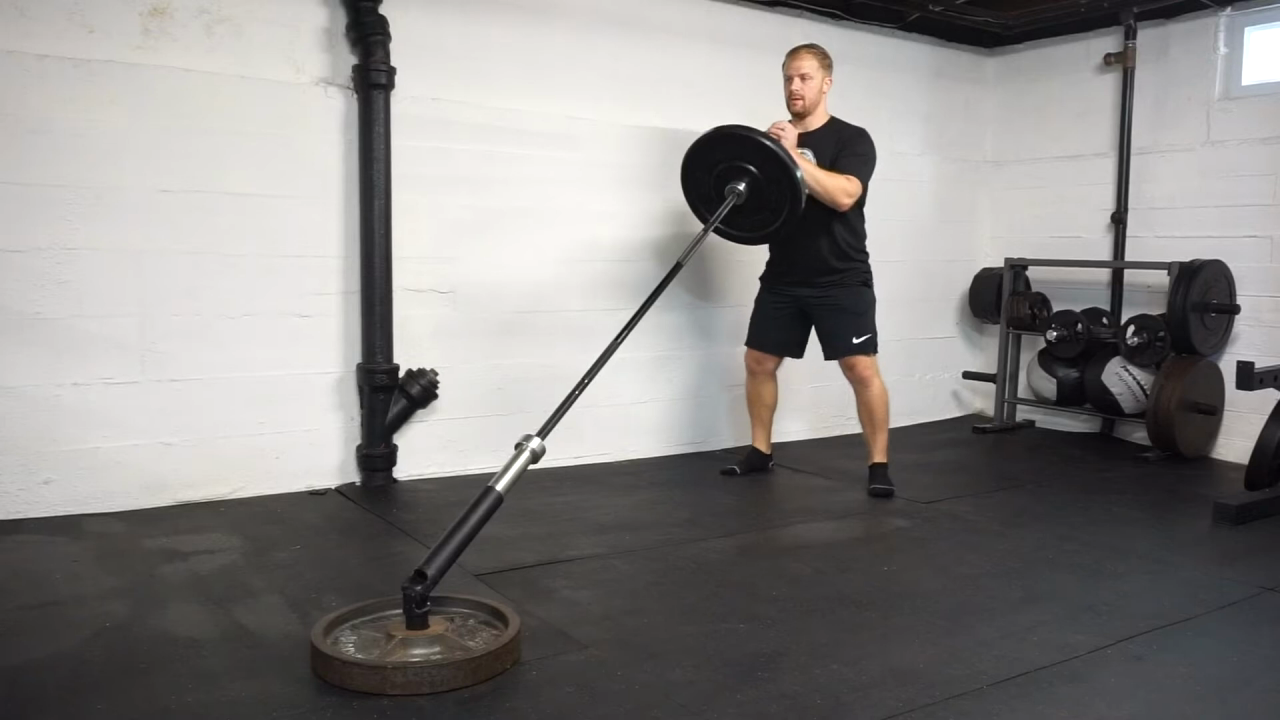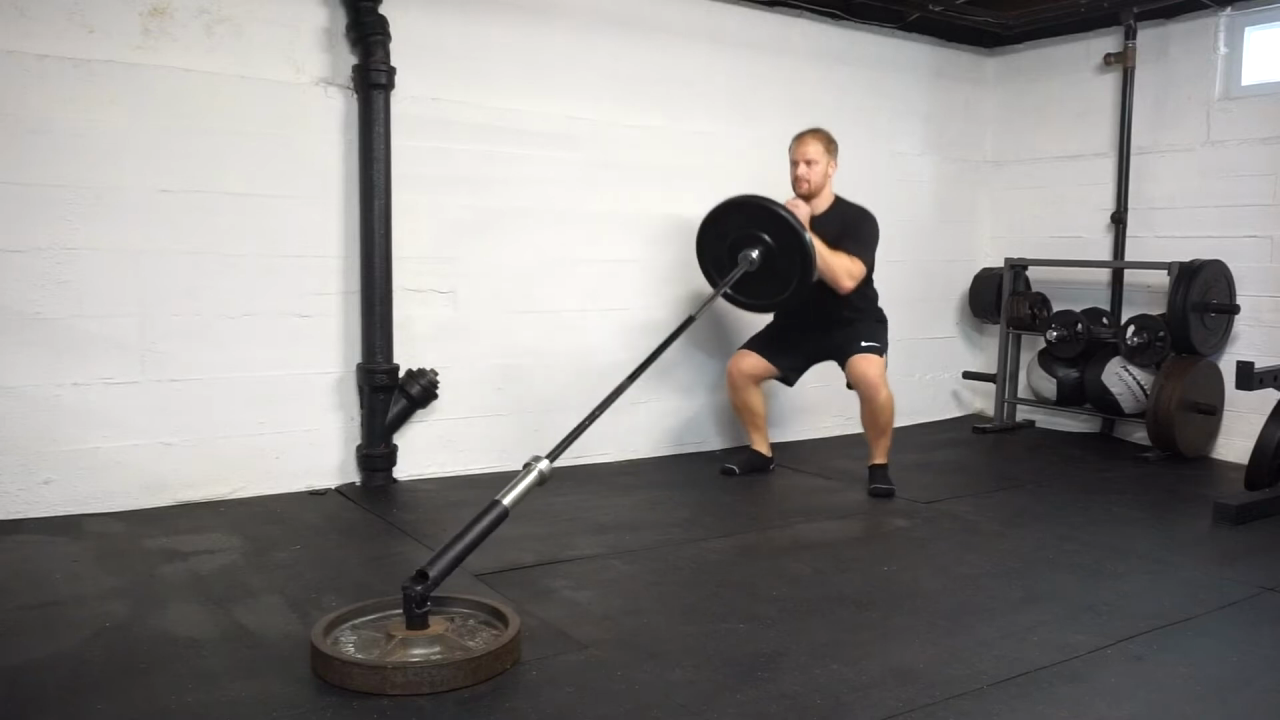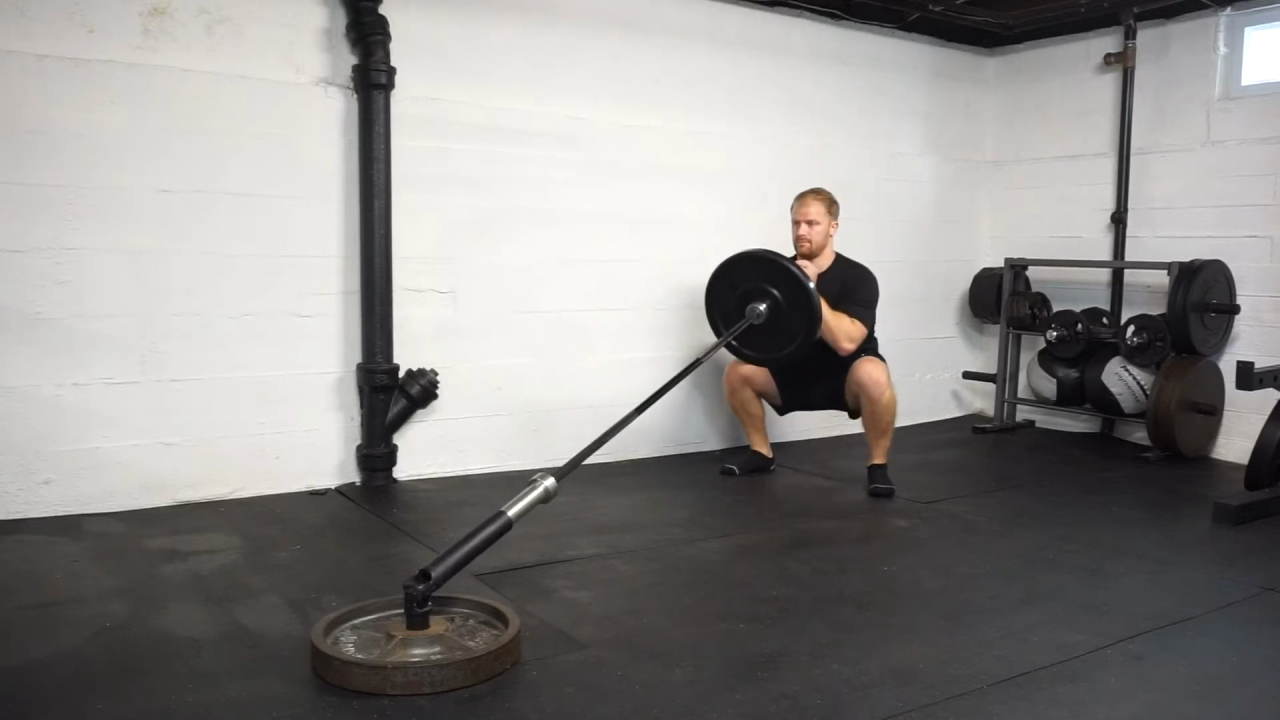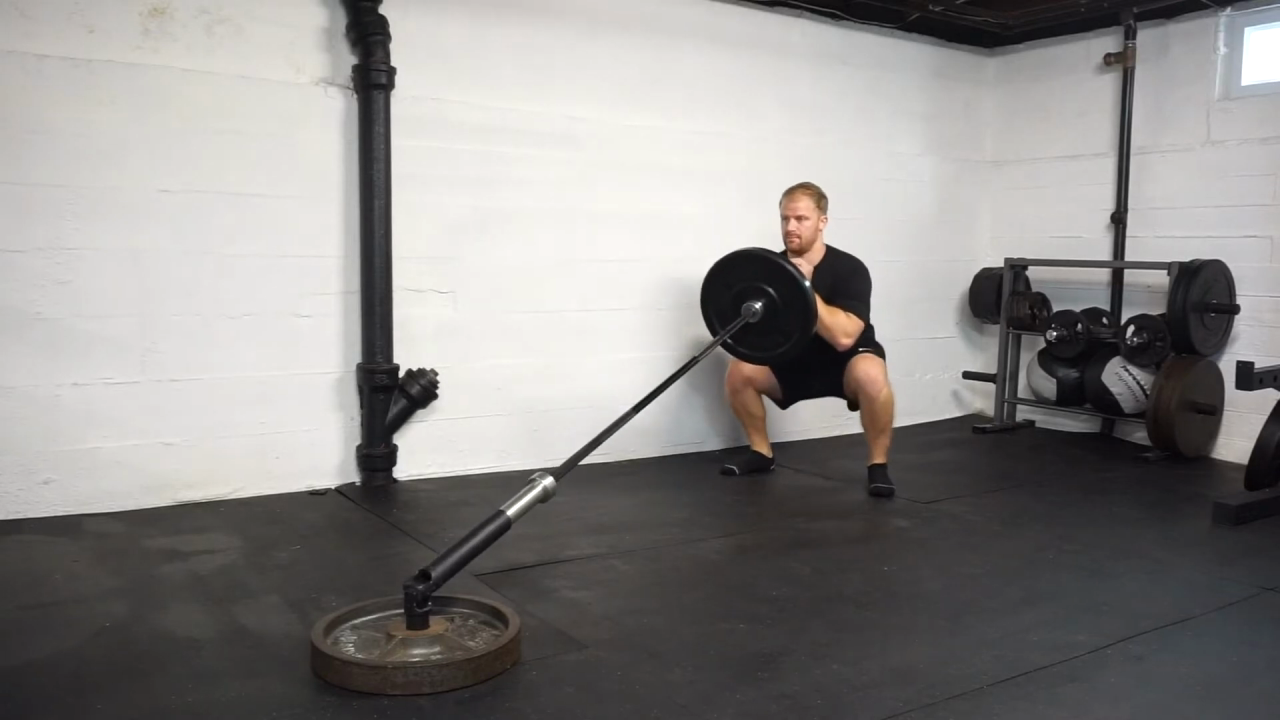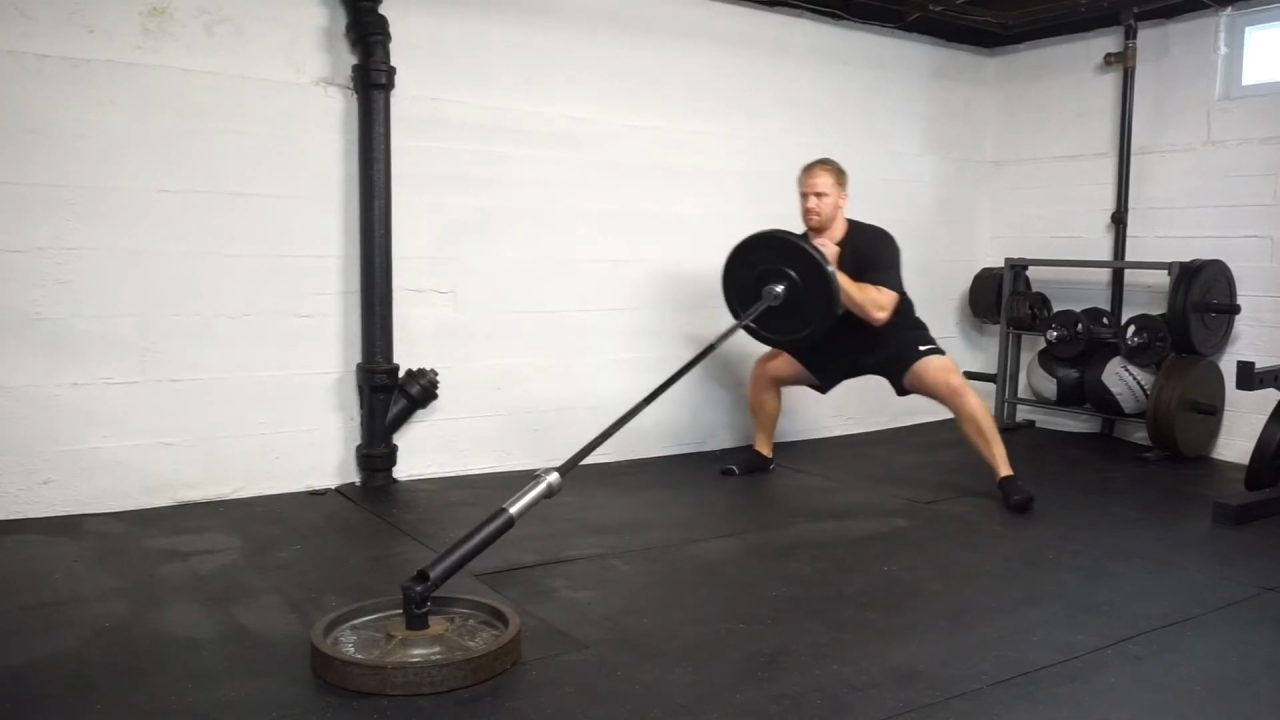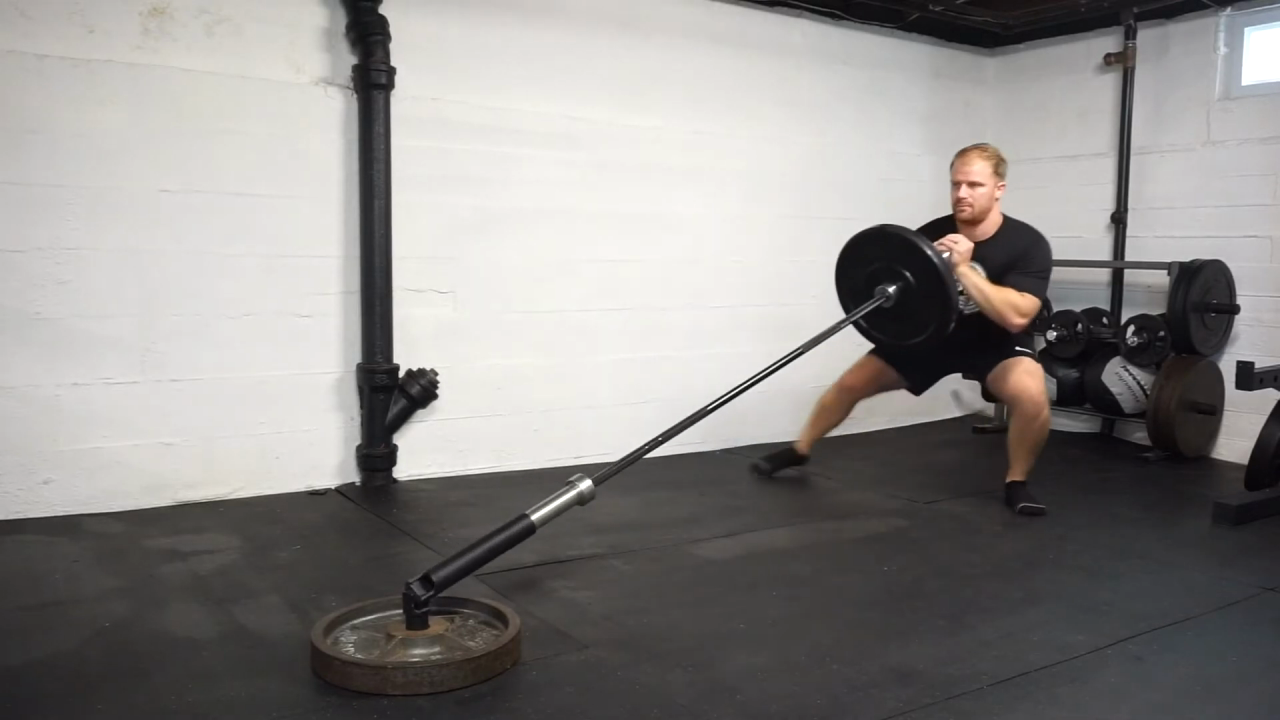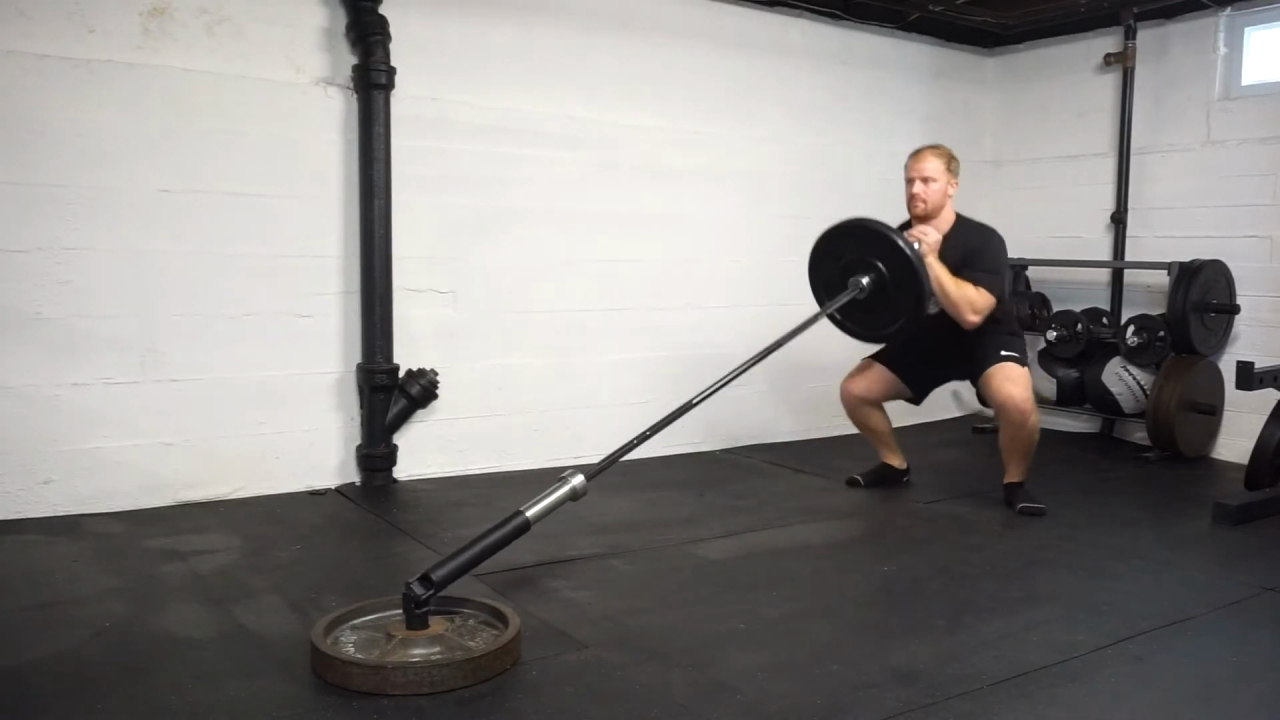
dt=0.7s
person 1, frame 1
left shoulder: (851, 138)
right shoulder: (773, 139)
left elbow: (843, 195)
left wrist: (794, 157)
left hip: (840, 278)
right hip: (783, 278)
left knee: (861, 370)
right knee: (758, 363)
left ankle: (878, 464)
right ankle: (761, 450)
person 1, frame 2
left shoulder: (856, 220)
left elbow: (845, 279)
left wrist: (804, 232)
left hip: (853, 323)
right hip: (797, 321)
left knee: (869, 376)
right knee: (739, 368)
left ankle: (878, 465)
right ankle: (760, 451)
person 1, frame 3
left shoulder: (857, 278)
left elbow: (846, 342)
left hip: (846, 376)
right hip: (798, 372)
left knee: (873, 376)
right knee: (738, 373)
left ankle: (878, 465)
right ankle: (761, 452)
person 1, frame 4
left shoulder: (848, 269)
left elbow: (844, 337)
left hip: (850, 357)
right hip: (799, 358)
left knee: (870, 377)
right knee: (739, 373)
left ankle: (878, 465)
right ankle: (761, 452)
person 1, frame 5
left shoulder: (873, 242)
left elbow: (878, 311)
left wrist: (830, 270)
left hip: (893, 335)
right hip: (835, 337)
left knee: (951, 384)
right knee: (765, 370)
left ankle: (1006, 476)
right ankle: (761, 452)
person 1, frame 6
left shoulder: (1026, 244)
right shoulder: (930, 236)
left elbow: (1016, 317)
left wrist: (963, 269)
left hip: (996, 341)
left knee: (1030, 394)
right knee: (853, 383)
left ankle: (1016, 482)
right ankle: (799, 449)
person 1, frame 7
left shoulder: (981, 241)
left elbow: (972, 314)
left wrist: (931, 259)
left hip: (988, 340)
right hip: (922, 340)
left knee: (1016, 402)
right knee: (855, 389)
left ankle: (1015, 484)
right ankle: (895, 465)
